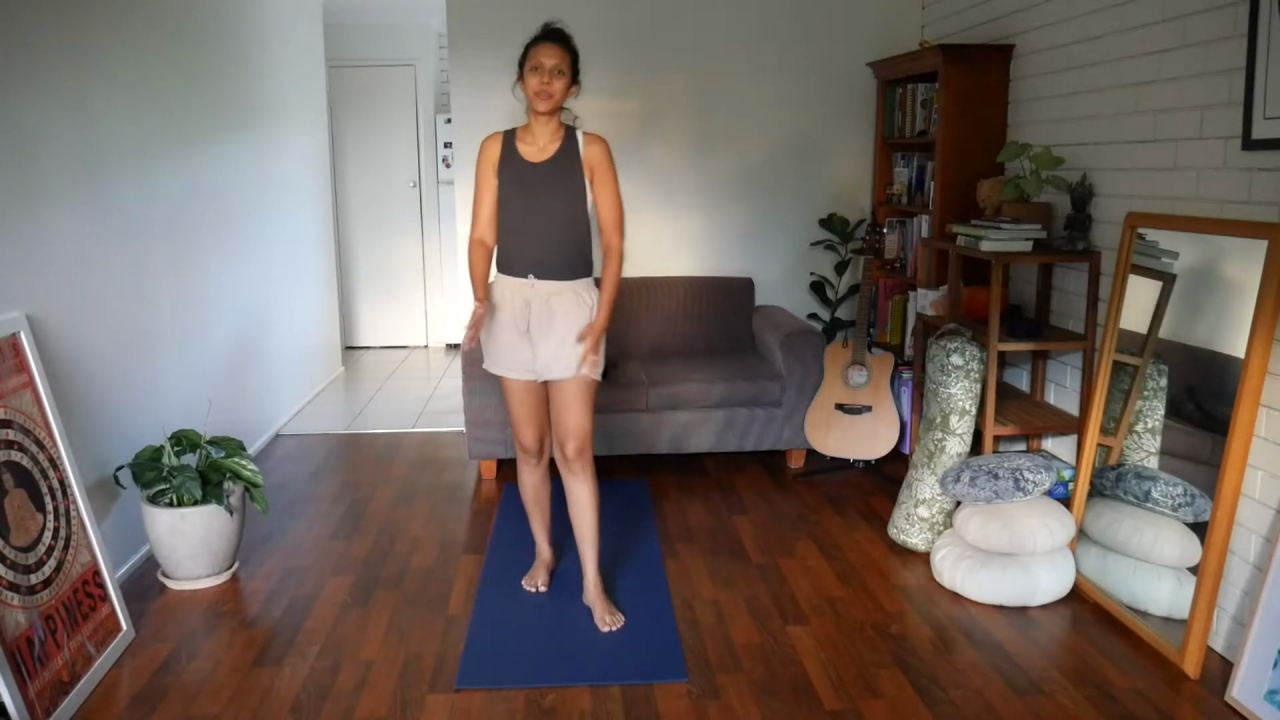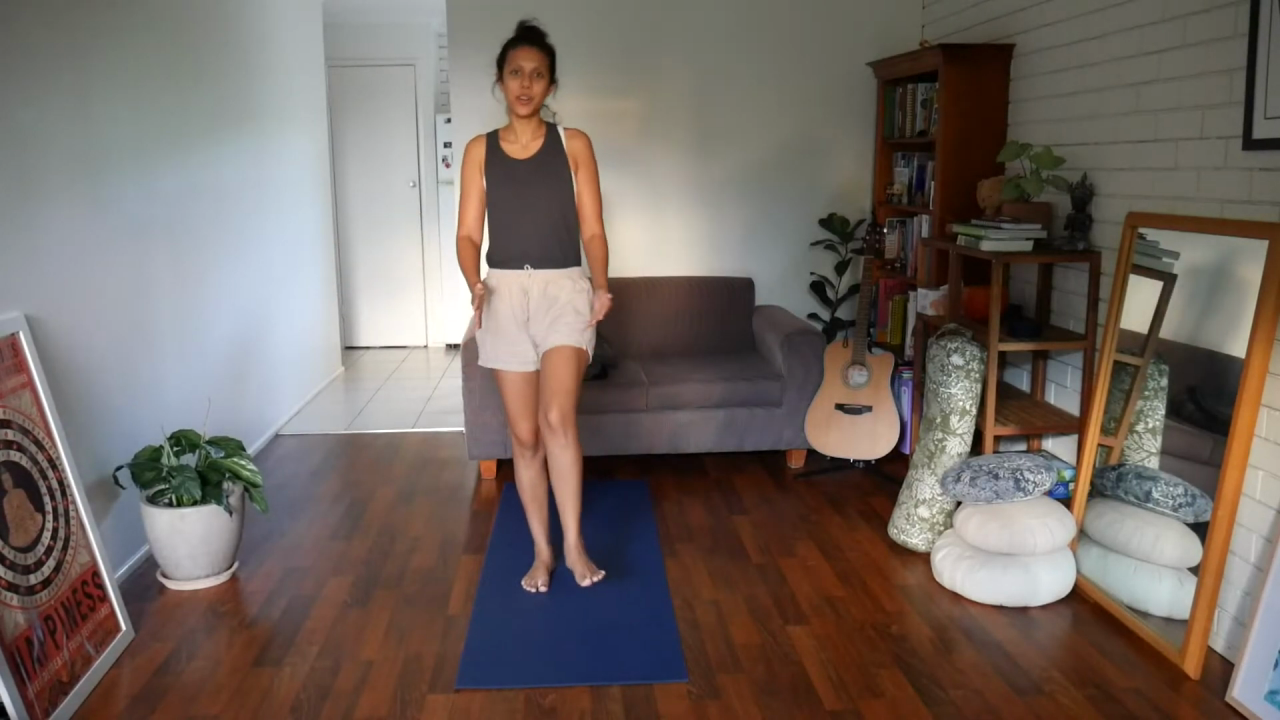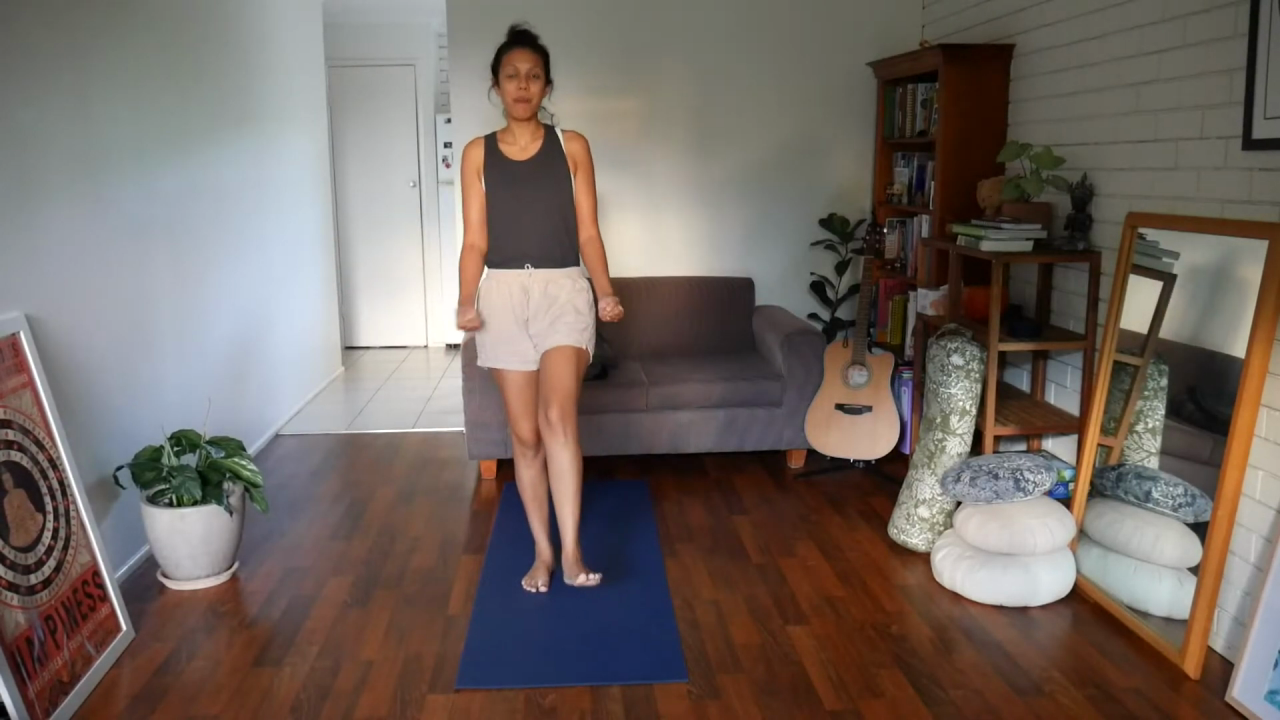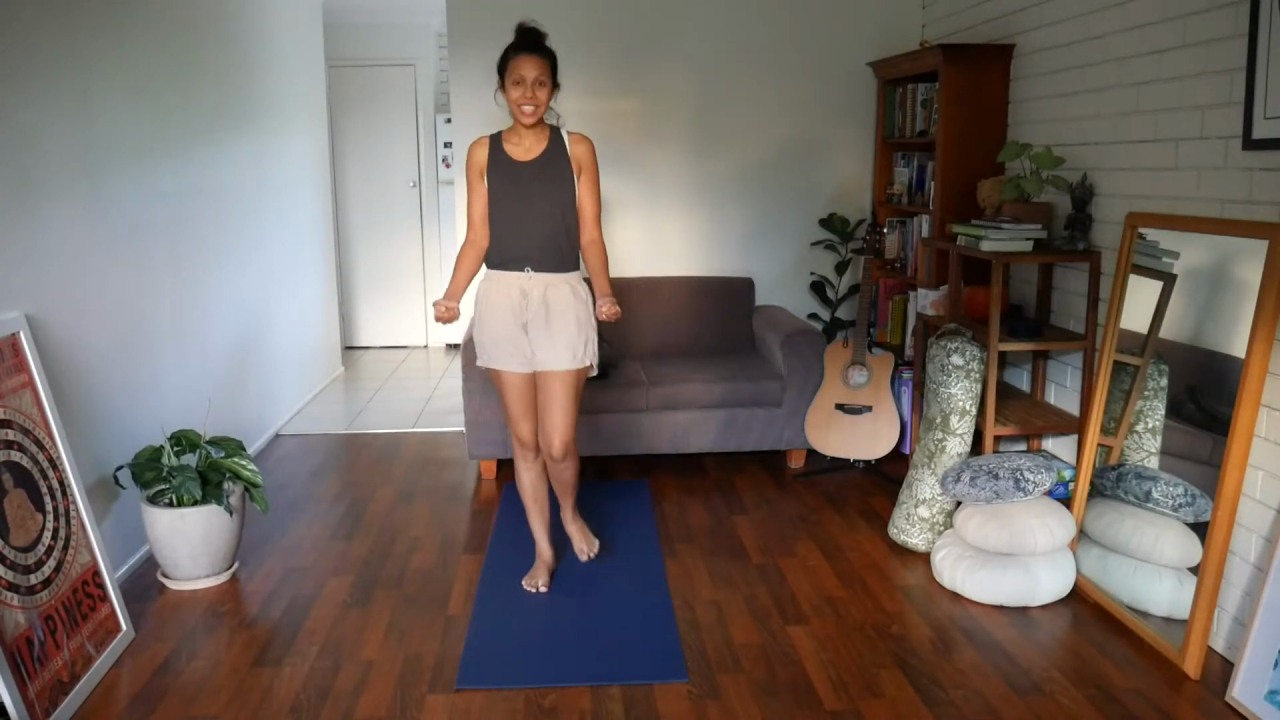
dt=0.4s
person 1, frame 1
left shoulder: (592, 150)
right shoulder: (495, 148)
left elbow: (612, 240)
right elbow: (482, 236)
left wrist: (602, 317)
right wrist: (480, 298)
left hip: (571, 303)
right hip: (510, 302)
left knee: (574, 450)
right knee: (529, 444)
left ankle: (593, 583)
right ankle: (543, 553)
person 1, frame 2
left shoulder: (574, 144)
right shoulder: (479, 150)
left elbow: (592, 228)
right elbow: (468, 234)
left wrist: (600, 285)
right wrist: (474, 282)
left hip: (564, 291)
right hip: (504, 296)
left knee: (557, 417)
right knee: (524, 435)
left ankle: (574, 545)
right ankle: (542, 551)
person 1, frame 3
left shoulder: (572, 147)
right shoulder: (478, 153)
left elbow: (587, 232)
right elbow: (474, 240)
left wrist: (606, 293)
right wrist: (466, 304)
left hip: (563, 291)
right hip: (503, 296)
left knee: (560, 417)
right knee: (525, 435)
left ankle: (572, 553)
right ankle: (543, 550)
person 1, frame 4
left shoulder: (577, 148)
right shoulder: (481, 153)
left elbow: (590, 235)
right elbow: (476, 238)
left wrist: (604, 294)
right wrist: (451, 296)
left hip: (562, 297)
right hip: (501, 300)
left knee: (558, 442)
right knee: (526, 439)
left ankle: (571, 512)
right ankle: (544, 550)
